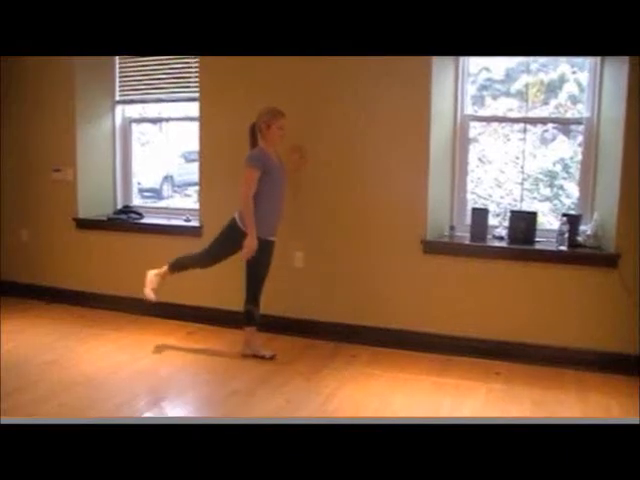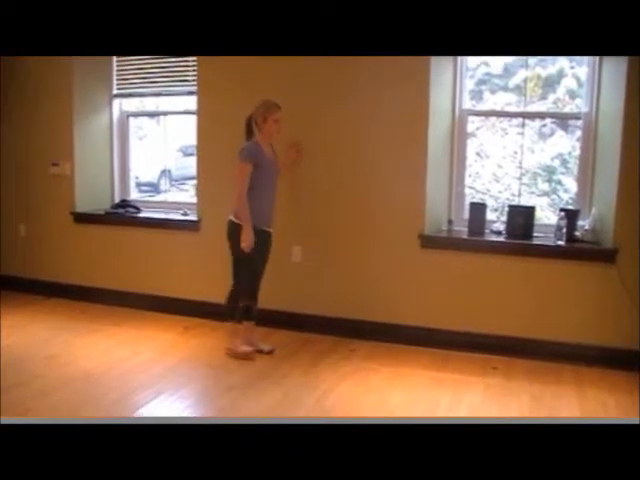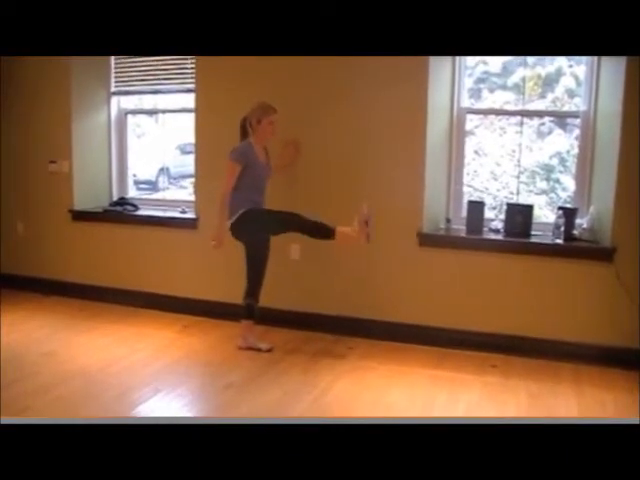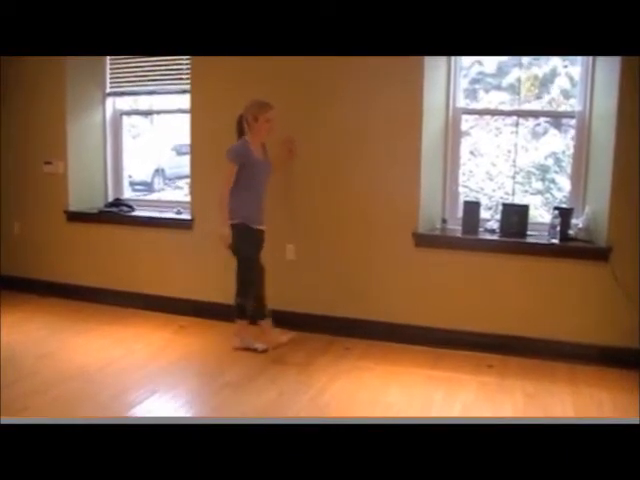
dt=1s
person 1, frame 1
left shoulder: (276, 156)
right shoulder: (257, 156)
right elbow: (247, 197)
left wrist: (293, 165)
right wrist: (251, 234)
left hip: (267, 235)
right hip: (244, 227)
left knee: (255, 289)
right knee: (205, 258)
left ankle: (250, 342)
right ankle: (158, 274)
person 1, frame 2
left shoulder: (270, 150)
right shoulder: (250, 149)
right elbow: (241, 191)
left wrist: (287, 162)
right wrist: (247, 229)
left hip: (263, 227)
right hip: (244, 225)
left knee: (253, 281)
right knee: (243, 280)
left ankle: (249, 336)
right ankle: (236, 339)
person 1, frame 3
left shoulder: (263, 152)
right shoulder: (242, 151)
right elbow: (227, 190)
left wrist: (284, 161)
right wrist: (221, 226)
left hip: (255, 221)
right hip: (243, 219)
left knee: (255, 280)
right knee: (295, 222)
left ankle: (247, 336)
right ankle: (352, 232)
person 1, frame 4
left shoulder: (262, 148)
right shoulder: (238, 149)
right elbow: (226, 189)
left wrist: (283, 158)
right wrist: (225, 224)
left hip: (253, 225)
right hip: (236, 224)
left knee: (248, 278)
right knee: (255, 272)
left ankle: (242, 336)
right ankle: (268, 331)
